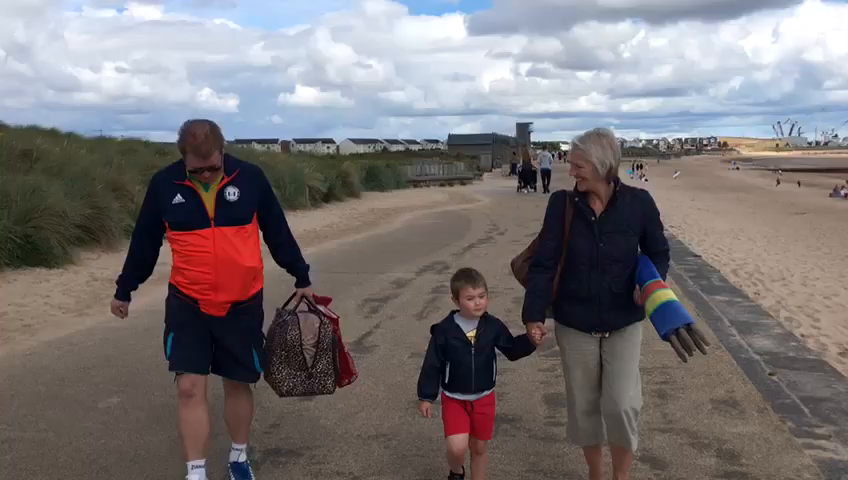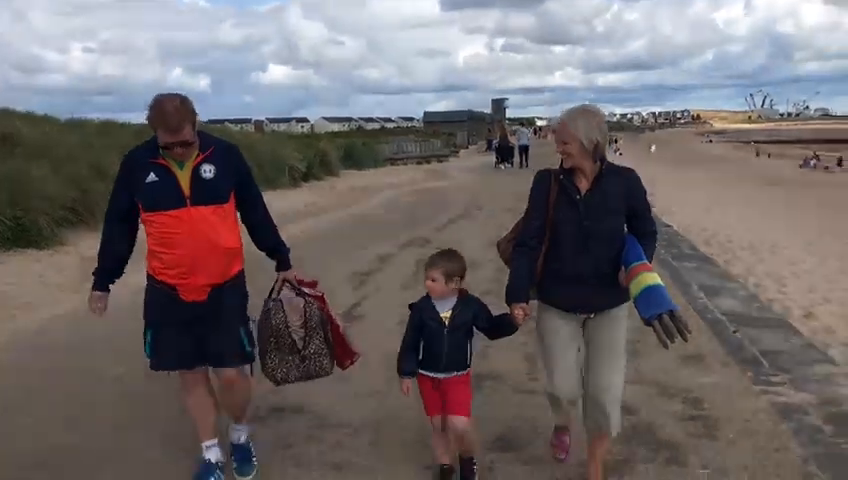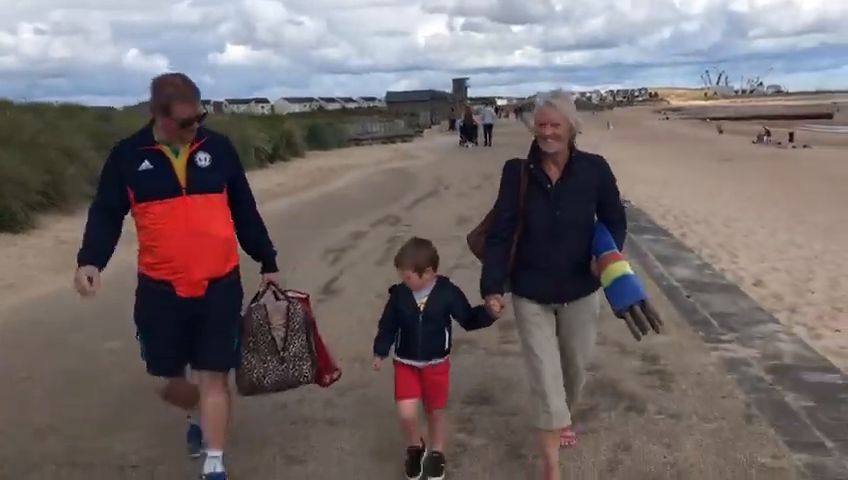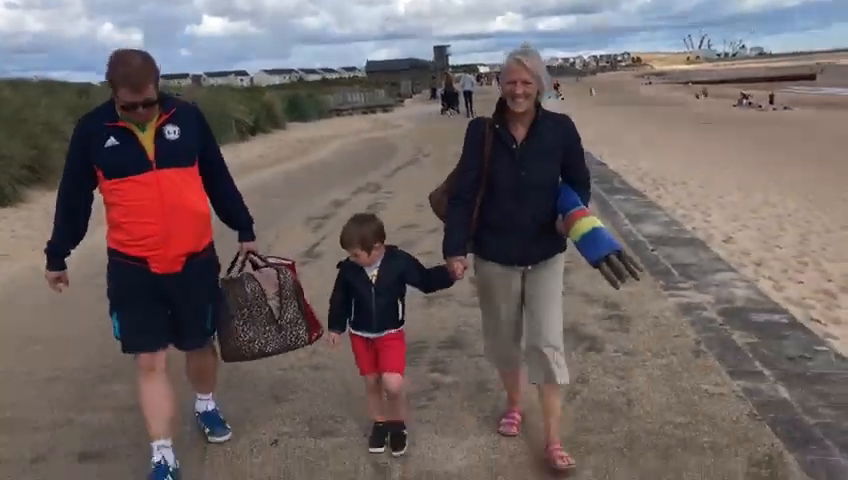
dt=0.4s
person 1, frame 1
left shoulder: (250, 178)
right shoulder: (164, 184)
left elbow: (277, 231)
right elbow: (145, 240)
left wrist: (301, 277)
right wrist: (125, 289)
left hip: (243, 303)
right hip: (187, 303)
left knee: (238, 384)
right knee: (190, 387)
person 1, frame 2
left shoulder: (225, 156)
right shoulder: (137, 165)
left elbow: (255, 213)
right elbow: (119, 225)
left wrist: (281, 260)
right wrist: (104, 279)
left hip: (224, 288)
right hip: (168, 292)
left knee: (232, 374)
right knee: (190, 375)
left ankle: (240, 435)
person 1, frame 3
left shoulder: (218, 148)
right shoulder: (128, 155)
left elbow: (244, 210)
right elbow: (106, 215)
left wrist: (267, 263)
right wrist: (90, 260)
left hip: (219, 285)
right hip: (159, 288)
left knee: (213, 374)
right knee: (169, 379)
right ankle: (199, 414)
person 1, frame 4
left shoulder: (187, 117)
right shoulder: (91, 131)
left elbow: (217, 179)
right elbow: (73, 198)
left wrist: (244, 230)
right wrist: (57, 256)
left hip: (195, 260)
right hip: (131, 268)
left knee: (200, 346)
right knee: (149, 361)
left ankle: (205, 404)
person 2, frame 1
left shoulder: (639, 203)
right shoulder: (562, 205)
left elbow: (658, 253)
right elbow: (543, 263)
right wrist: (533, 314)
left hip: (624, 324)
right hip: (574, 324)
left knee: (623, 406)
right knee: (583, 406)
person 2, frame 2
left shoulder: (625, 182)
right shoulder: (547, 183)
left elbow: (645, 234)
right elbow: (527, 242)
right wrist: (518, 295)
left hip: (609, 305)
right hip: (557, 305)
left knee: (605, 391)
right knee: (562, 386)
right ankle: (562, 426)
person 2, frame 3
left shoulder: (595, 170)
right shoulder: (517, 173)
left elbow: (615, 222)
right elbow: (500, 232)
right wrist: (492, 286)
left hip: (580, 291)
right hip: (531, 294)
left knee: (573, 365)
right knee: (545, 379)
left ankle: (566, 417)
person 2, frame 4
left shoulder: (560, 129)
right shoulder: (481, 132)
left elbow: (579, 183)
right elbow: (463, 193)
left wrist: (572, 216)
right wrist: (454, 248)
left hip: (545, 254)
right hip: (494, 255)
left knee: (547, 341)
right knee: (504, 335)
left ankle: (553, 440)
right ankle: (514, 403)
person 3, frame 1
left shoulder: (493, 326)
left elbow: (512, 350)
right elbow: (432, 365)
right wrist: (426, 397)
left hip: (484, 398)
right hip: (454, 399)
left knee: (479, 447)
right knee: (457, 447)
person 3, frame 2
left shoulder: (470, 306)
right shoulder: (421, 309)
left elbow: (492, 329)
right elbow: (410, 342)
left wrist: (512, 320)
right wrist: (406, 373)
left hip: (458, 376)
right hip: (428, 376)
left knee: (460, 425)
right knee: (439, 425)
left ankle: (467, 457)
person 3, frame 3
left shoulder: (447, 293)
right shoulder: (399, 295)
left elbow: (469, 319)
right elbow: (388, 325)
left wrist: (490, 311)
right wrist: (380, 352)
left hip: (437, 364)
right hip: (405, 364)
left knee: (436, 412)
right knee: (407, 414)
left ankle: (437, 454)
right ankle: (415, 447)
person 3, frame 4
left shoulder: (399, 262)
right shoulder: (348, 270)
left elbow: (426, 281)
right elbow: (339, 301)
left wrist: (449, 273)
right wrist: (335, 327)
left hip: (391, 334)
right hip: (361, 336)
left knee: (393, 383)
right knee: (373, 384)
left ankle: (397, 423)
right ankle: (379, 425)
